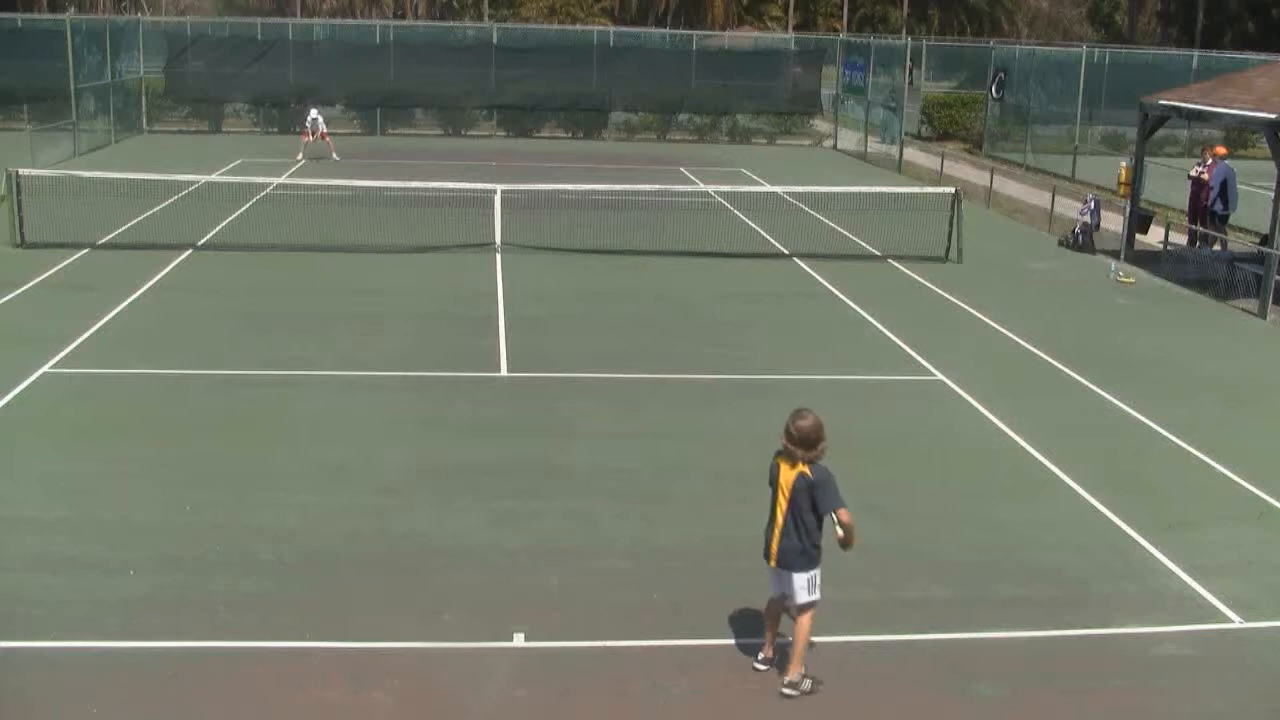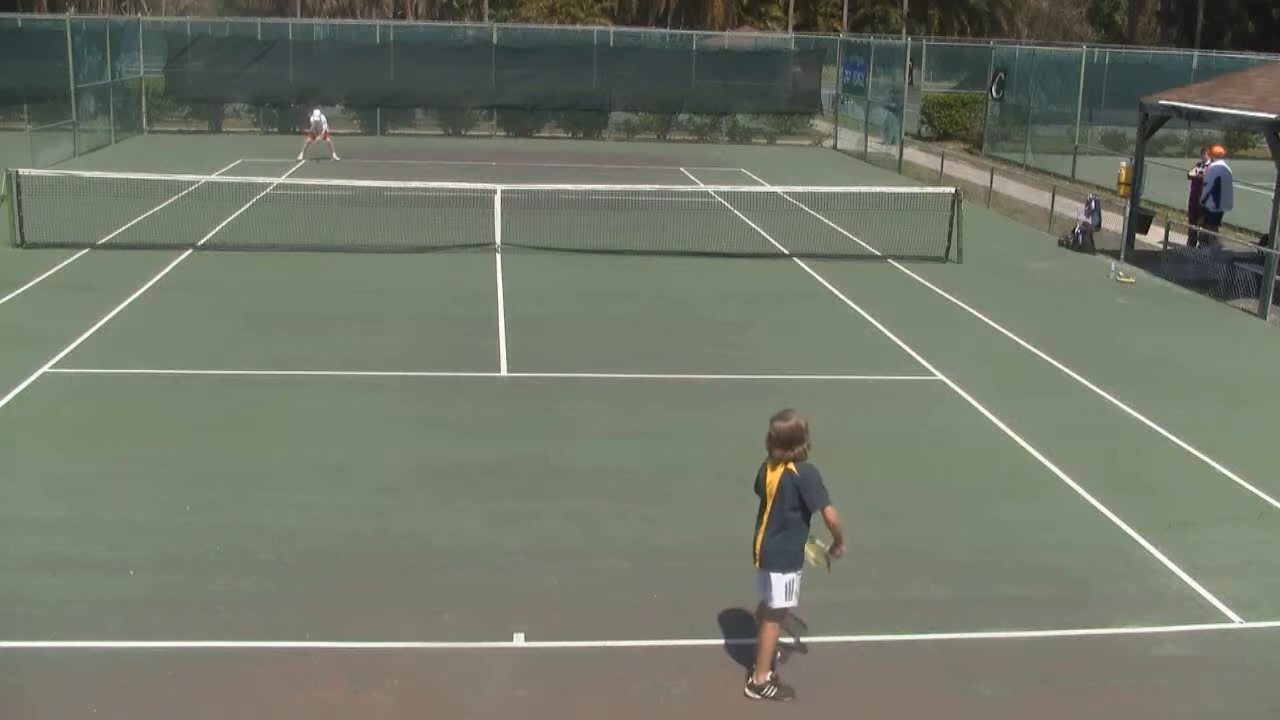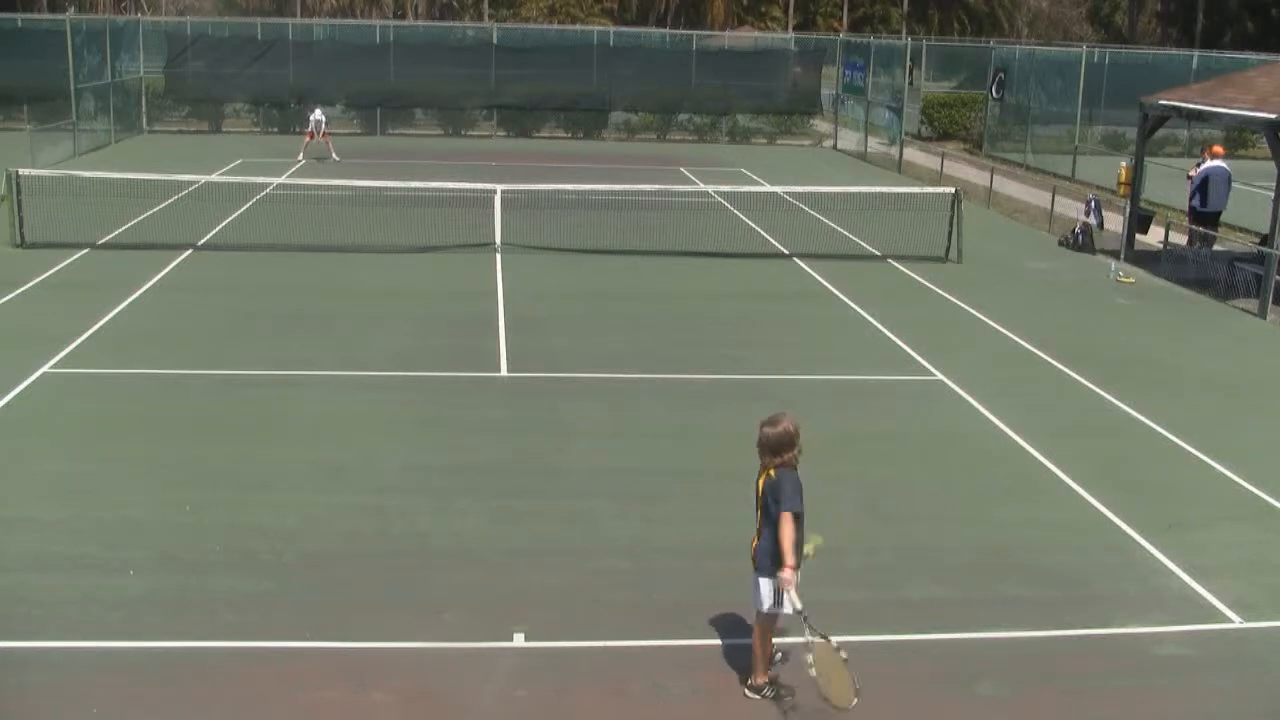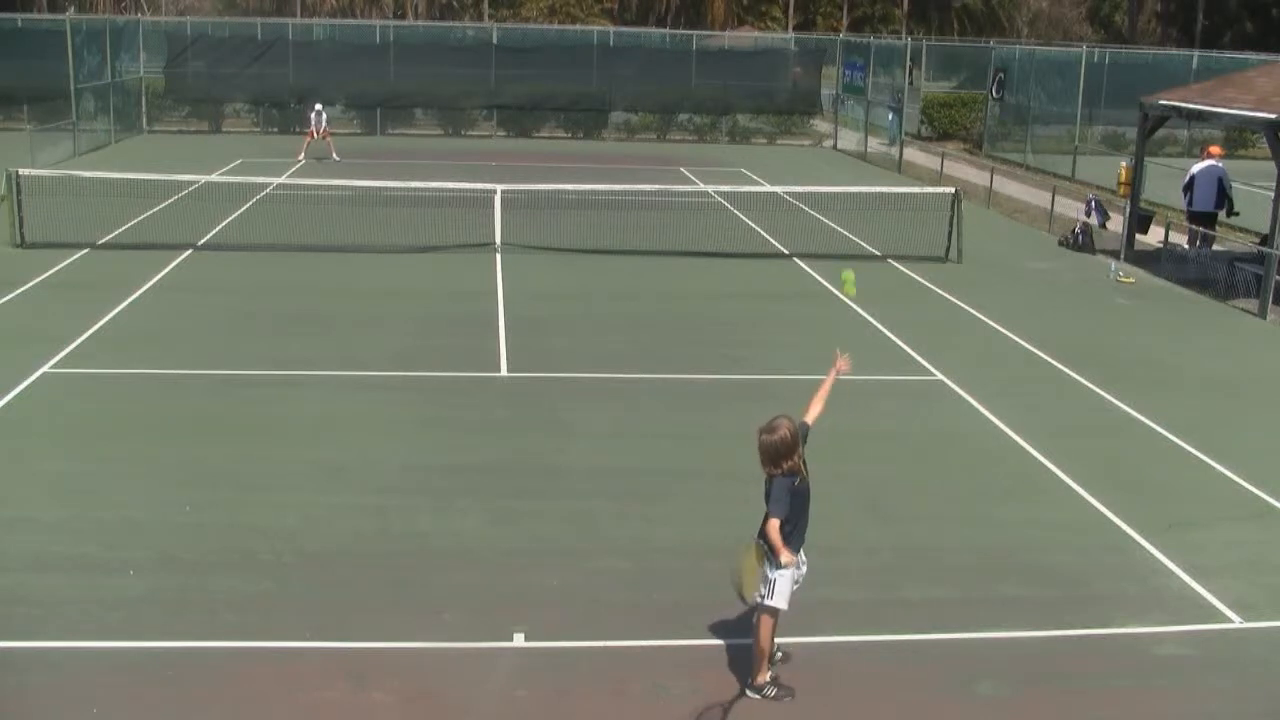
dt=0.3s
person 1, frame 1
left shoulder: (778, 462)
right shoulder: (818, 475)
right elbow: (843, 517)
right wrist: (849, 537)
left hip: (775, 548)
right hip: (801, 555)
left knee: (777, 599)
right knee: (805, 610)
left ankle: (766, 653)
right ankle: (795, 676)
person 1, frame 2
left shoulder: (767, 467)
right shoulder: (805, 473)
right elbow: (830, 516)
right wrist: (839, 542)
left hip: (764, 549)
right hip: (785, 556)
left knee: (767, 606)
right knee: (776, 616)
left ankle: (765, 656)
right ankle: (759, 679)
person 1, frame 3
left shoulder: (770, 474)
right shoulder: (787, 480)
right elbow: (786, 521)
right wrist: (789, 564)
left hip: (771, 557)
right hip: (774, 561)
left knee: (767, 615)
right knee: (768, 617)
left ankle: (766, 654)
right ankle: (758, 680)
person 1, frame 4
left shoulder: (793, 447)
right shoulder: (781, 482)
left elbow: (813, 408)
right elbow: (771, 525)
left wrist: (834, 373)
right wrist: (781, 551)
left hip: (790, 548)
right hip: (779, 554)
left knee: (774, 607)
right knee: (769, 612)
left ankle: (768, 650)
right ankle: (759, 679)
